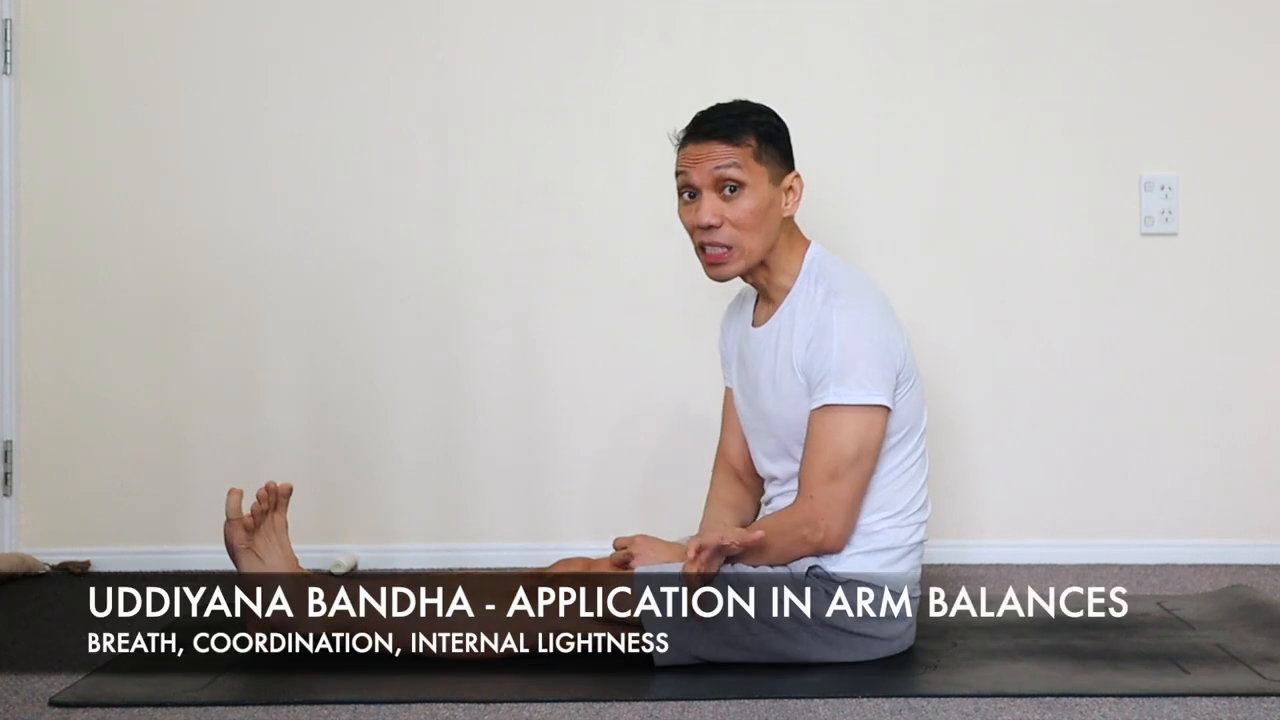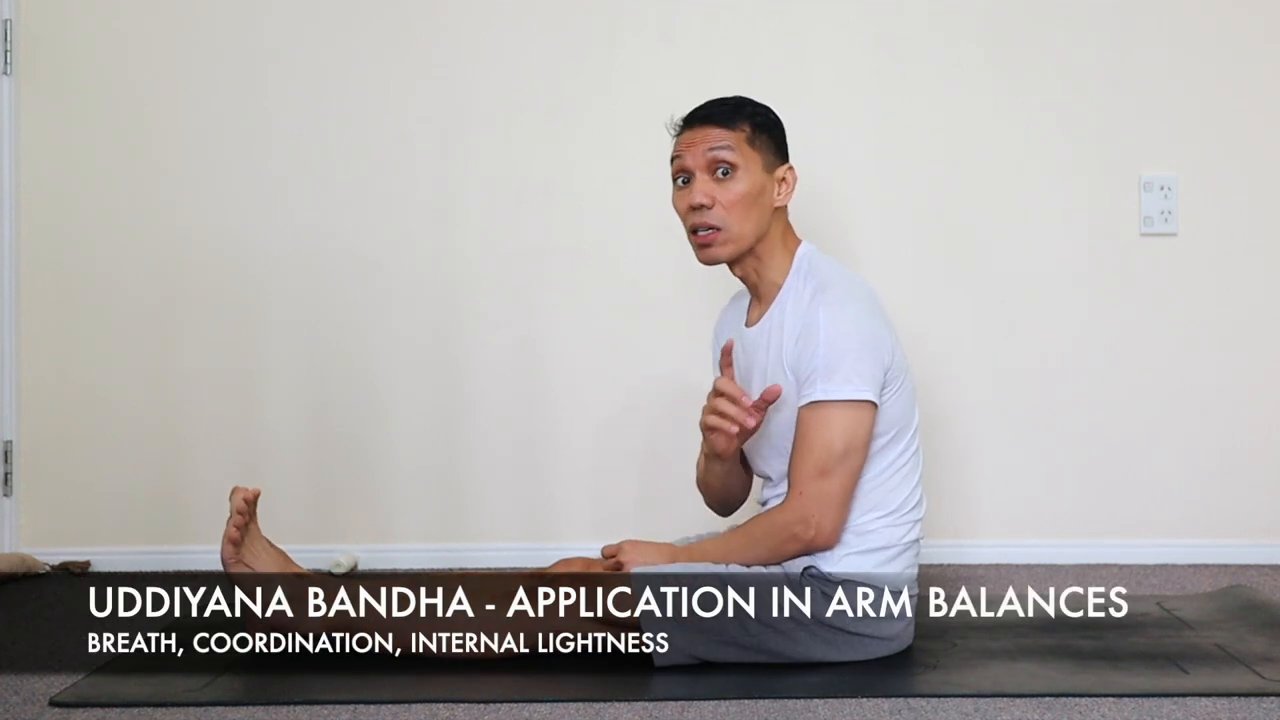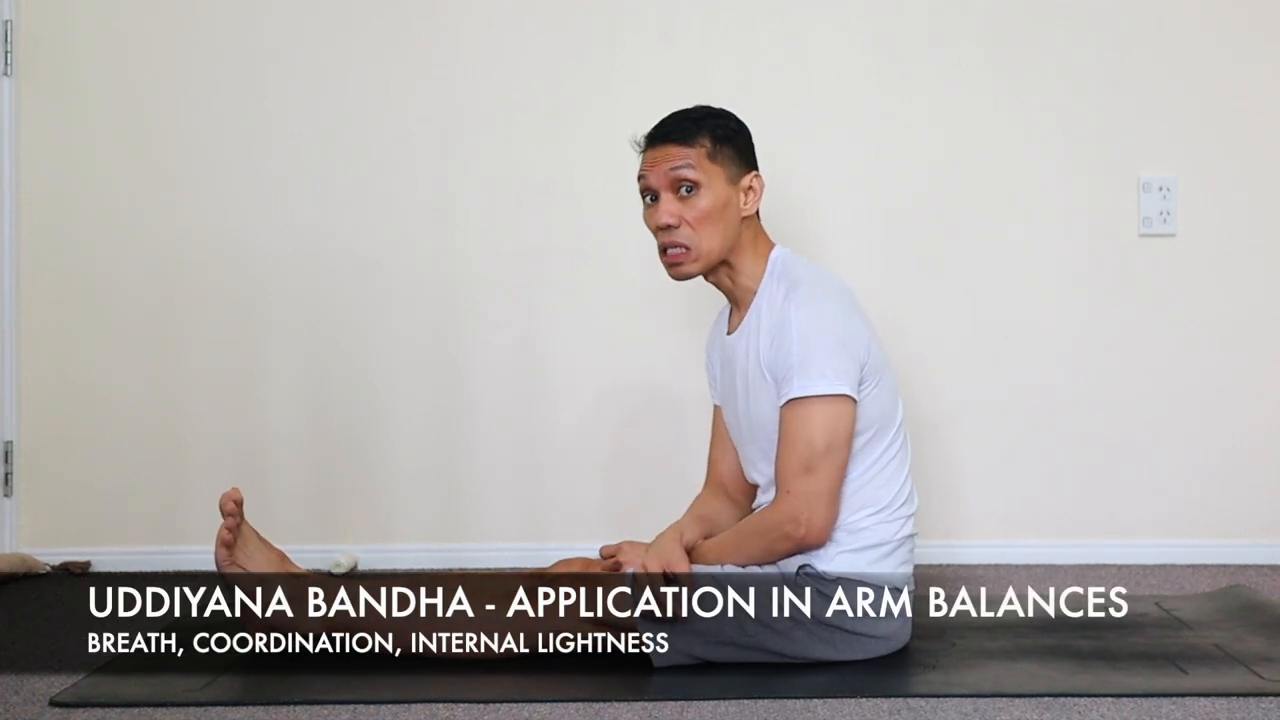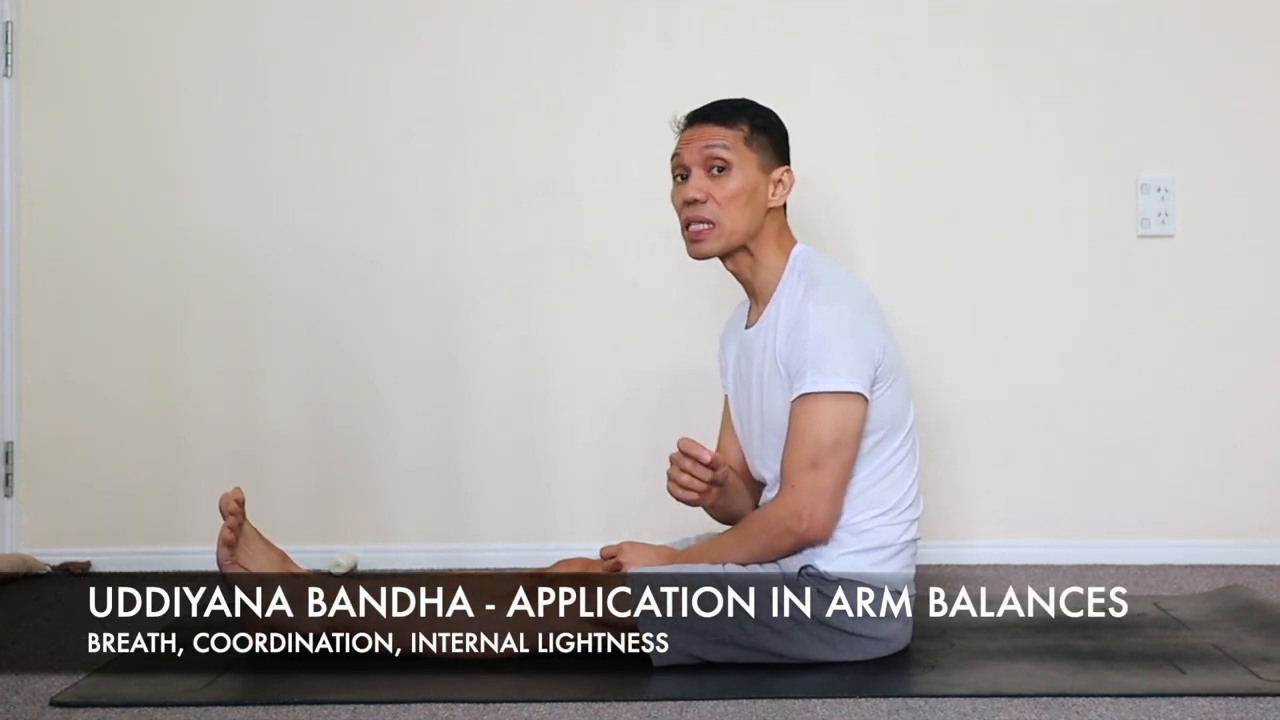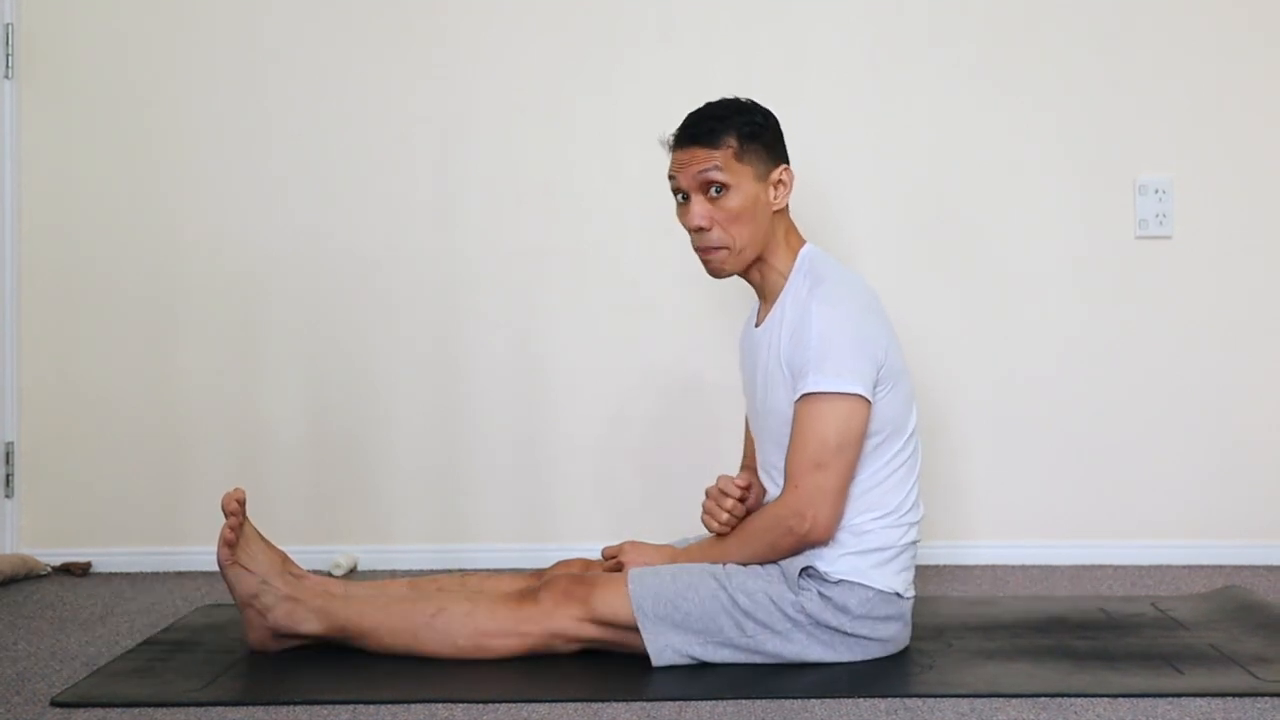
dt=1s
person 1, frame 1
left shoulder: (843, 313)
right shoulder: (744, 315)
left elbow: (823, 524)
right elbow: (736, 474)
left wrist: (681, 556)
right wrist: (715, 544)
left hip: (851, 596)
right hip: (800, 568)
right knee: (575, 573)
person 1, frame 2
left shoulder: (832, 309)
right shoulder: (740, 316)
left elbow: (812, 521)
right elbow: (726, 496)
left wrist: (673, 559)
right wrist: (722, 443)
left hip: (844, 597)
right hip: (802, 571)
right knee: (579, 576)
person 1, frame 3
left shoulder: (807, 308)
right shoulder: (731, 325)
left elbow: (804, 518)
right elbow: (730, 494)
left wrist: (678, 562)
right wrist: (670, 546)
left hip: (844, 597)
right hip: (799, 574)
right knee: (576, 576)
person 1, frame 4
left shoulder: (826, 305)
right shoulder: (746, 321)
left elbow: (807, 516)
right elbow: (753, 495)
left wrist: (674, 563)
right wrist: (711, 486)
left hip: (845, 595)
right hip: (797, 569)
right knee: (574, 576)
person 1, frame 5
left shoulder: (829, 306)
right shoulder: (769, 312)
left elbow: (810, 516)
left wrist: (677, 559)
right wrist: (735, 499)
left hip: (842, 596)
right hip: (800, 568)
left knee: (571, 605)
right knee: (571, 574)
left ankle: (303, 611)
right ankle: (310, 596)
